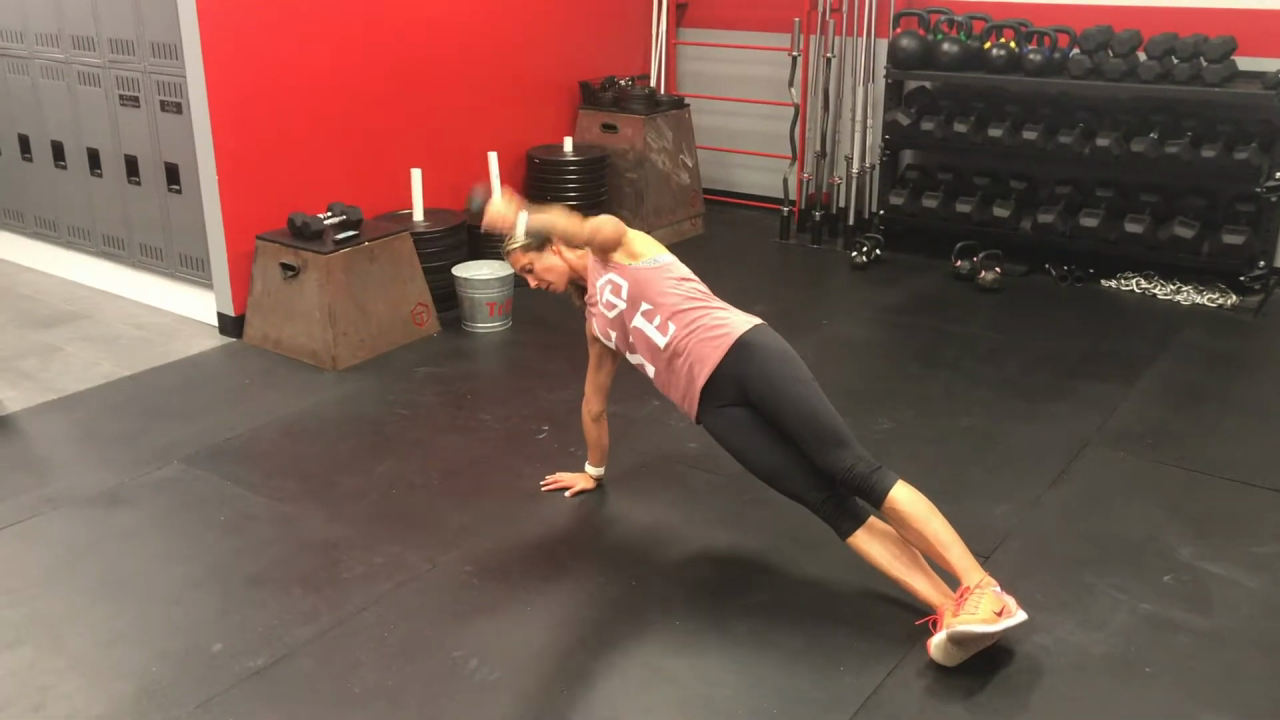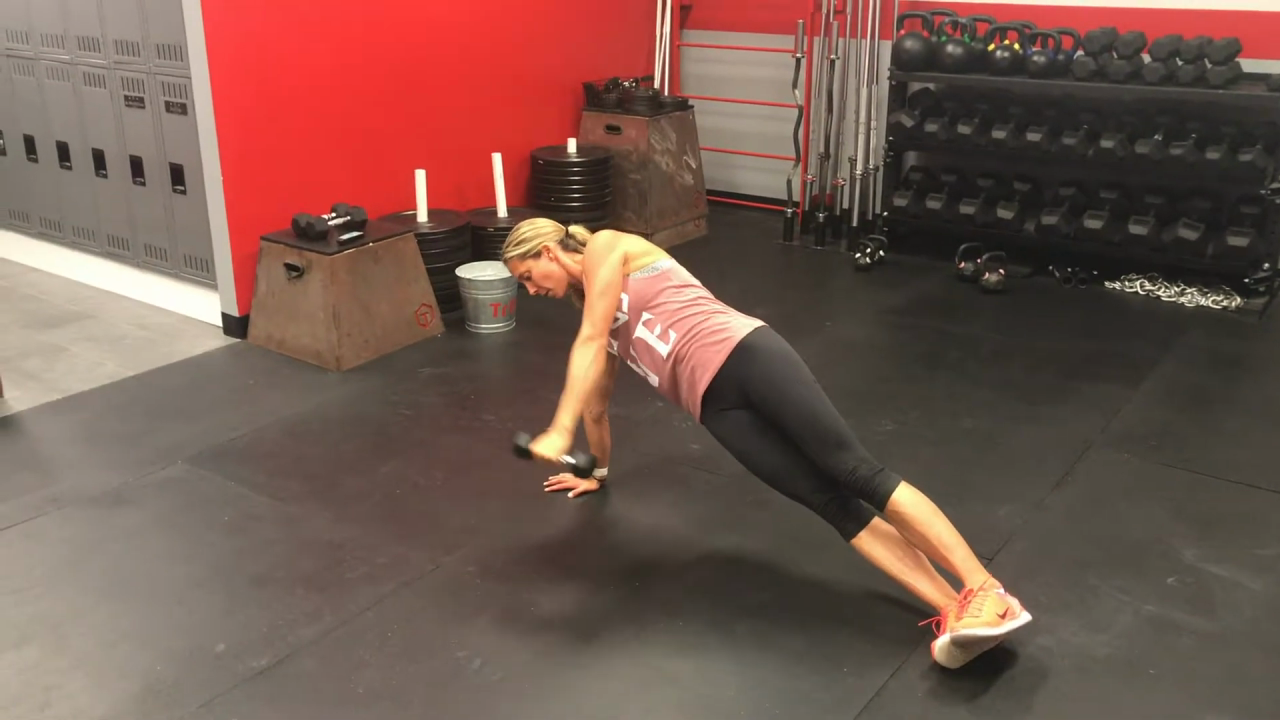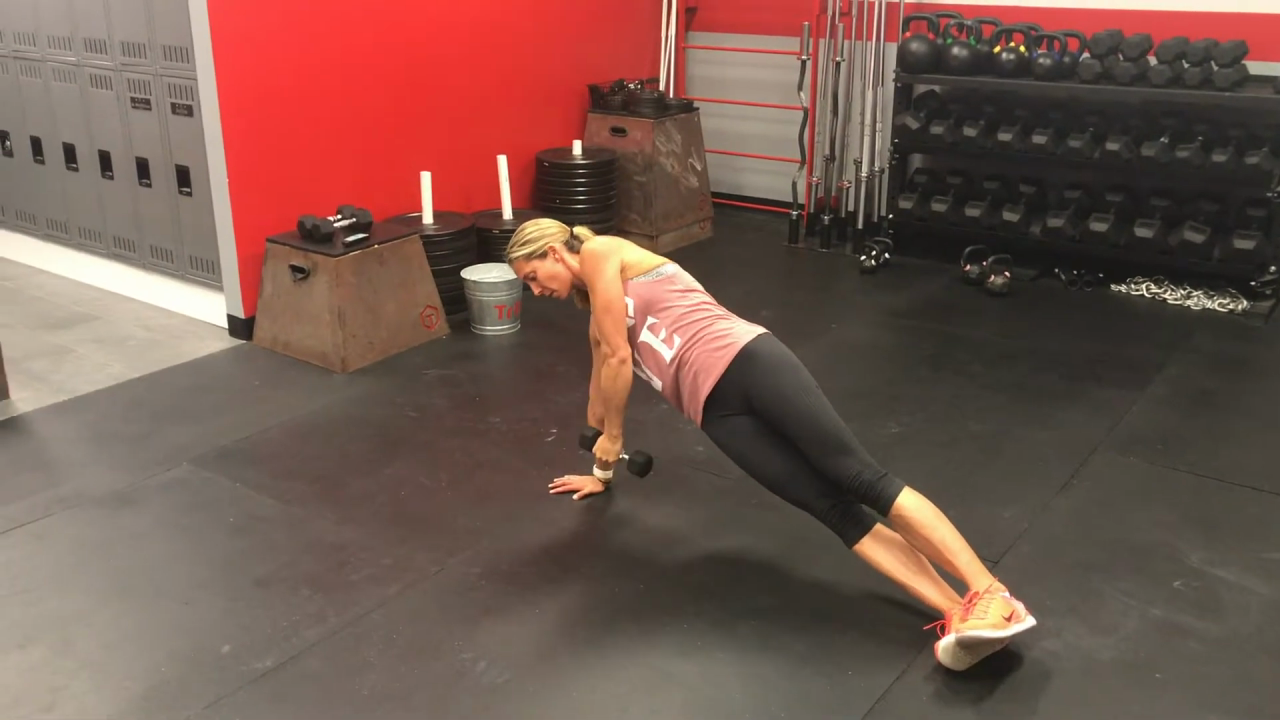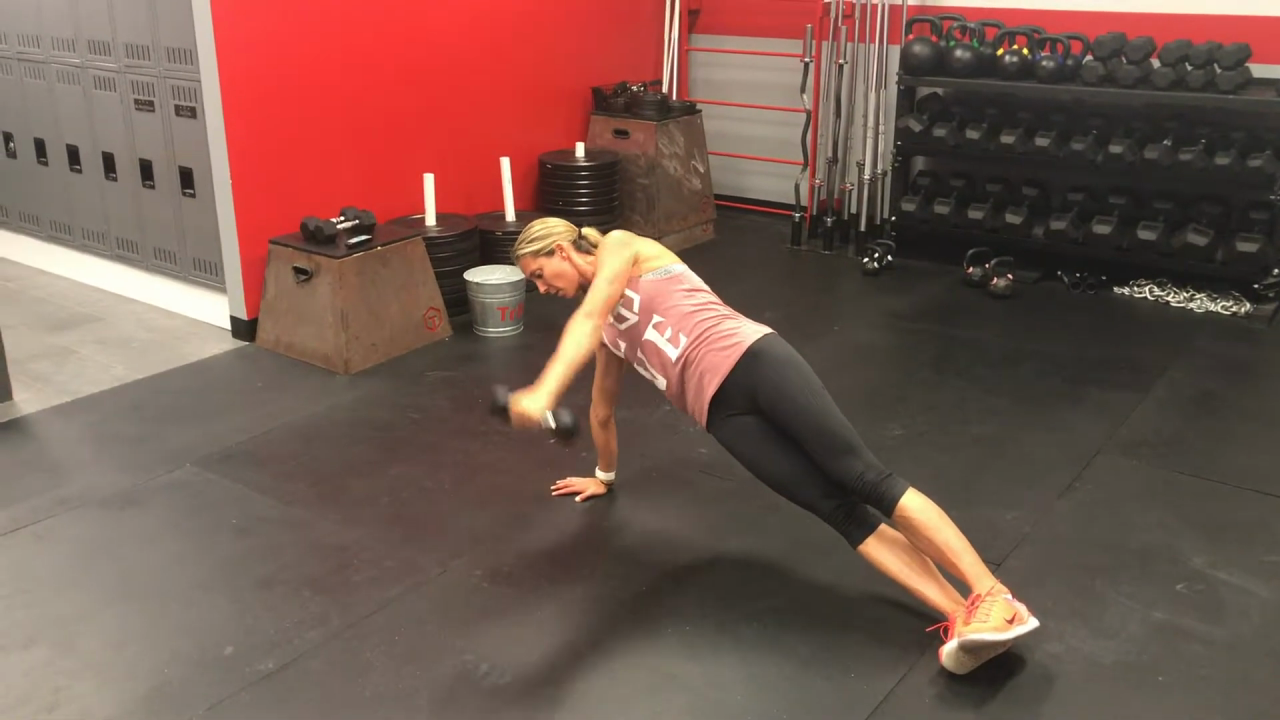
dt=0.5s
person 1, frame 1
left shoulder: (616, 244)
right shoulder: (597, 317)
left elbow: (579, 227)
right elbow: (595, 401)
left wrist: (523, 218)
right wrist: (593, 470)
left hip: (744, 348)
right hip: (713, 399)
left knee: (854, 471)
right knee: (829, 501)
left ankle: (982, 590)
right ankle: (949, 609)
person 1, frame 2
left shoulder: (608, 248)
right shoulder: (602, 324)
left elbow: (586, 343)
right elbow: (595, 401)
left wrist: (559, 432)
right wrist: (597, 470)
left hip: (745, 353)
right hip: (716, 401)
left knee: (858, 473)
right knee: (833, 503)
left ankle: (985, 591)
right ankle: (952, 610)
person 1, frame 3
left shoulder: (601, 253)
right shoulder: (597, 320)
left elbow: (619, 357)
right elbow: (599, 400)
left wrist: (614, 438)
right wrist: (602, 471)
left hip: (748, 360)
right hip: (717, 408)
left knee: (861, 478)
right knee: (835, 509)
left ankle: (991, 595)
right ankle: (957, 614)
person 1, frame 4
left shoulder: (621, 248)
right shoulder: (605, 327)
left elbow: (587, 316)
right elbow: (601, 406)
left wrist: (542, 395)
right wrist: (604, 474)
left hip: (754, 359)
right hip: (722, 408)
left knee: (866, 479)
right knee: (840, 509)
left ankle: (992, 597)
right ankle: (958, 617)
